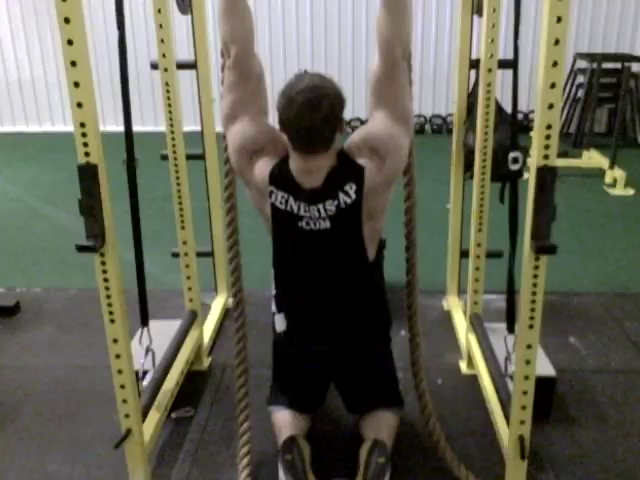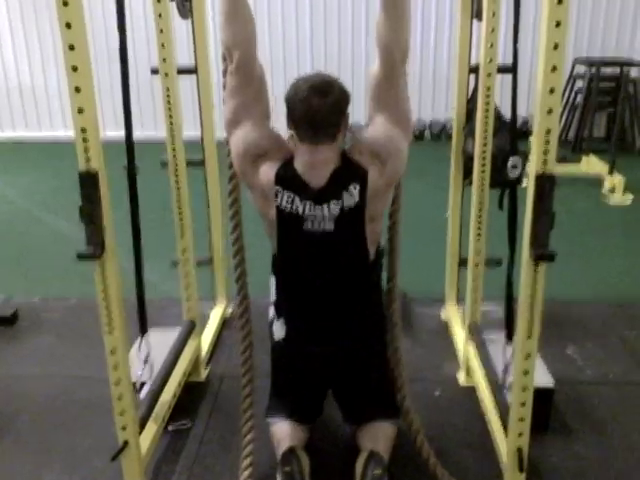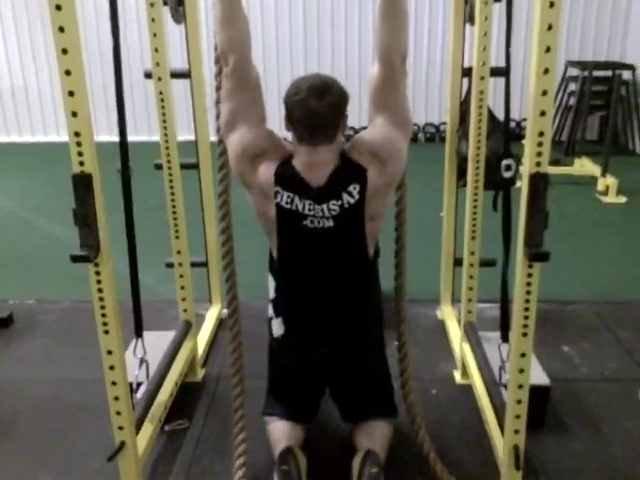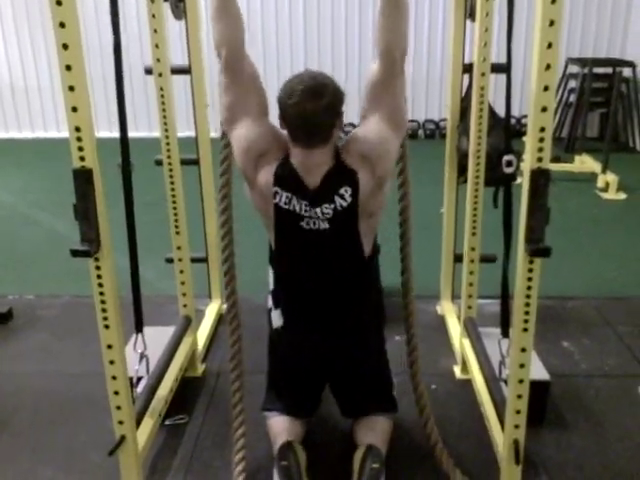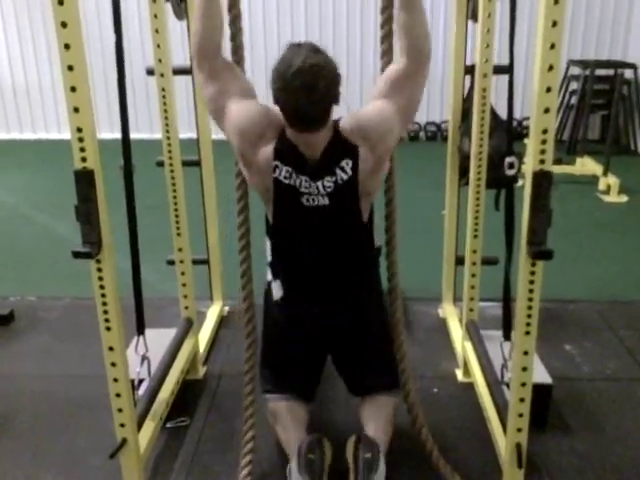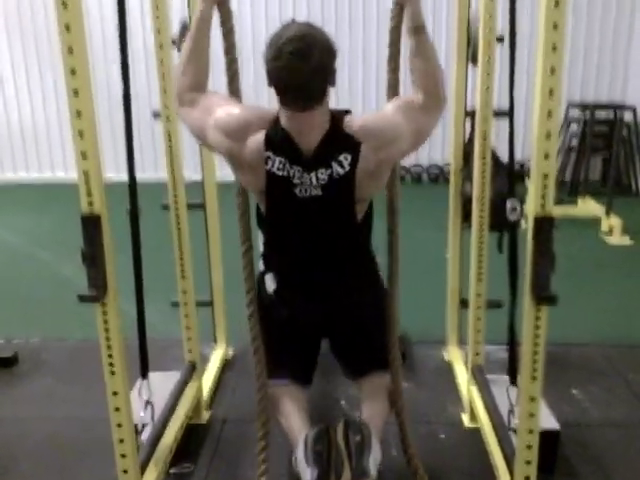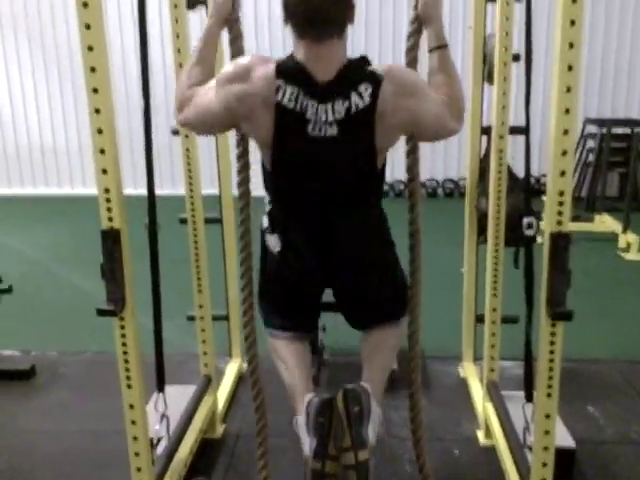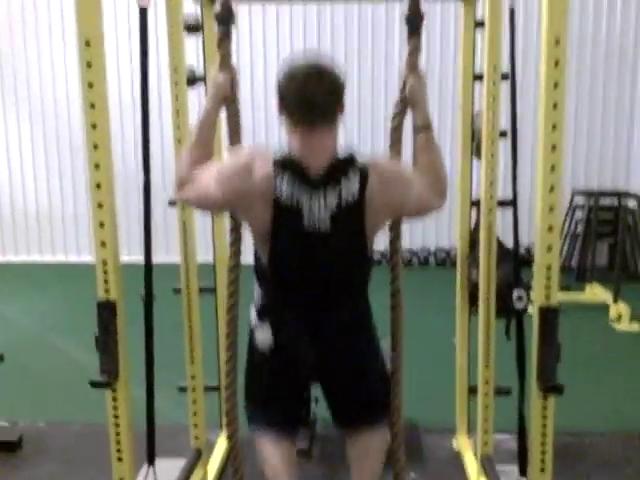
dt=0.3s
person 1, frame 1
left shoulder: (260, 169)
right shoulder: (372, 168)
left elbow: (239, 57)
right elbow: (393, 58)
left hip: (295, 328)
right hip: (362, 328)
left knee: (289, 403)
right knee: (380, 404)
person 1, frame 2
left shoulder: (263, 172)
right shoulder: (374, 171)
left elbow: (240, 62)
right elbow: (392, 62)
left hip: (294, 334)
right hip: (360, 335)
left knee: (287, 413)
right knee: (377, 415)
person 1, frame 3
left shoulder: (262, 172)
right shoulder: (374, 170)
left elbow: (235, 64)
right elbow: (391, 64)
left hip: (292, 332)
right hip: (358, 331)
left knee: (284, 413)
right knee: (374, 414)
person 1, frame 4
left shoulder: (262, 169)
right shoulder: (367, 169)
left elbow: (232, 60)
right elbow: (391, 63)
left hip: (292, 326)
right hip: (358, 326)
left knee: (284, 407)
right knee: (374, 408)
person 1, frame 5
left shoulder: (256, 144)
right shoulder: (367, 142)
left elbow: (207, 63)
right elbow: (415, 61)
left hip: (289, 299)
right hip: (358, 298)
left knee: (283, 390)
right knee: (379, 387)
person 1, frame 6
left shoulder: (245, 139)
right shoulder: (372, 141)
left elbow: (187, 97)
right elbow: (433, 100)
left hip: (284, 290)
right hip: (355, 288)
left knee: (284, 378)
right knee: (375, 370)
right ankle: (366, 435)
person 1, frame 7
left shoulder: (251, 83)
right shoulder: (394, 89)
left elbow: (185, 108)
right elbow: (452, 118)
left hip: (290, 242)
right hip: (363, 243)
left knee: (286, 327)
right knee: (386, 318)
left ankle: (307, 407)
right ankle: (368, 397)
person 1, frame 8
left shoulder: (251, 174)
right shoulder: (377, 181)
left elbow: (185, 184)
right elbow: (436, 192)
left wrist: (214, 103)
right wrist: (420, 113)
left hip: (280, 337)
right hip: (349, 336)
left knee: (271, 427)
right knee: (370, 422)
